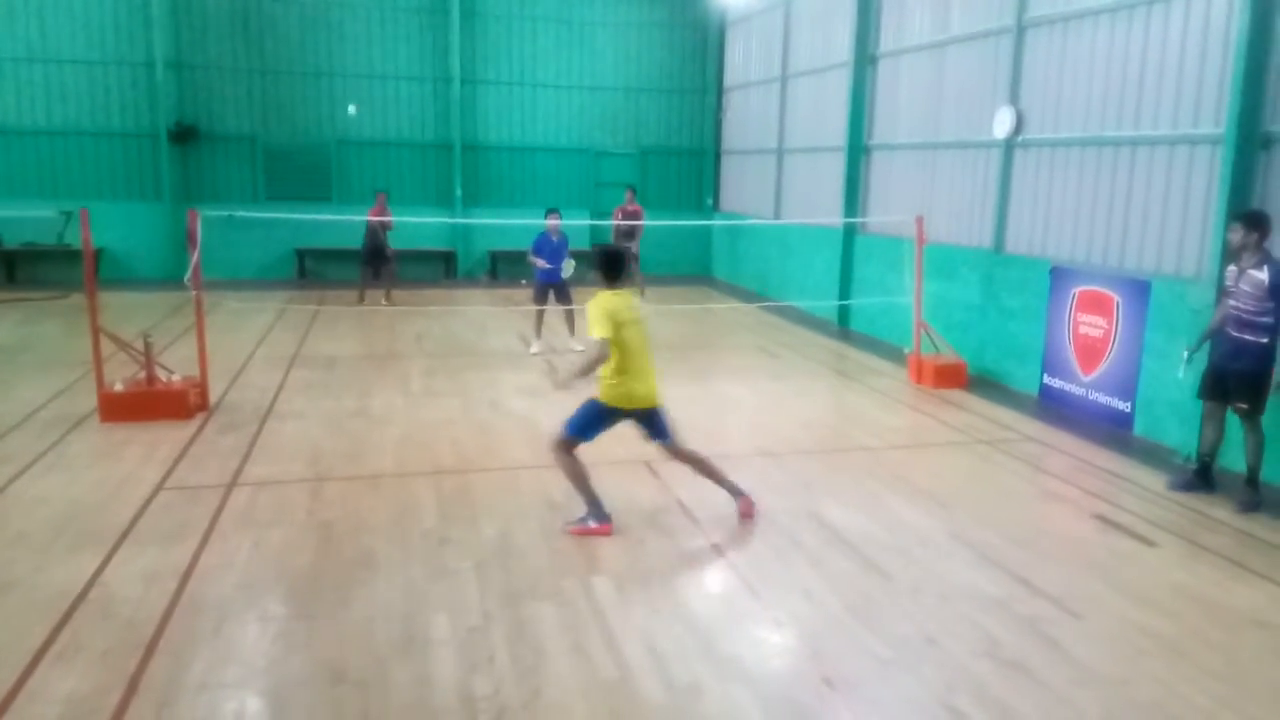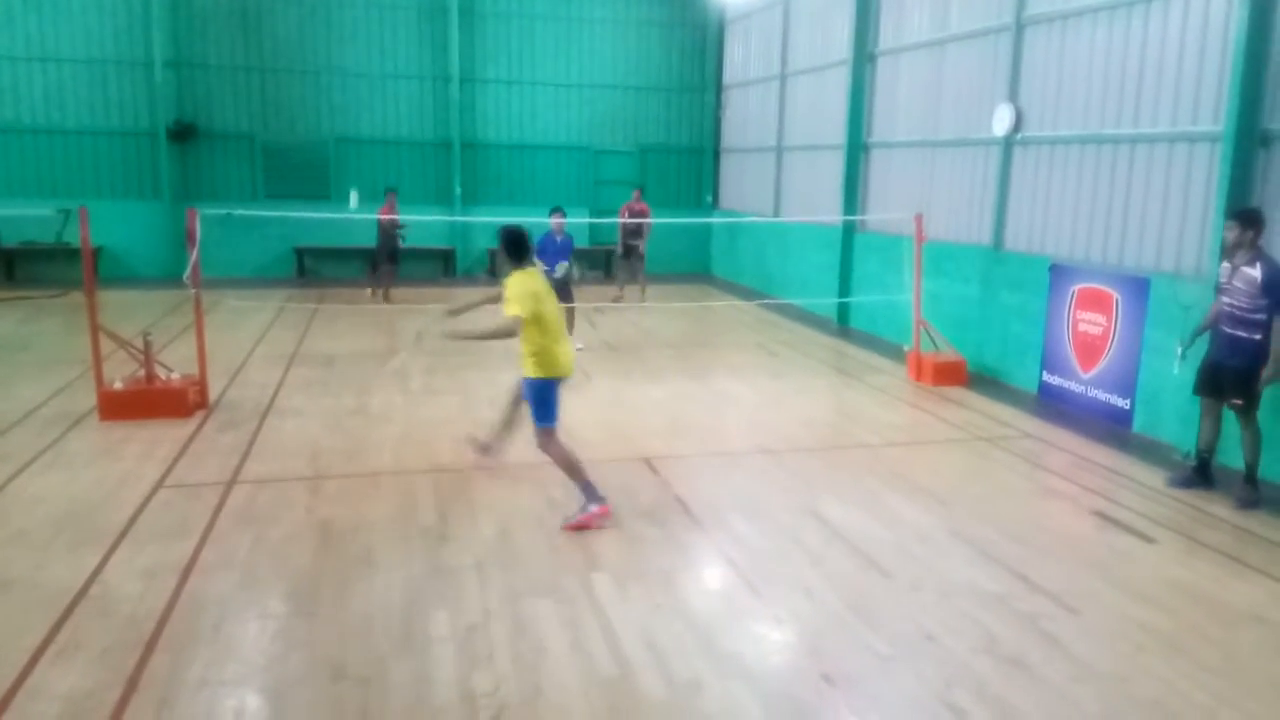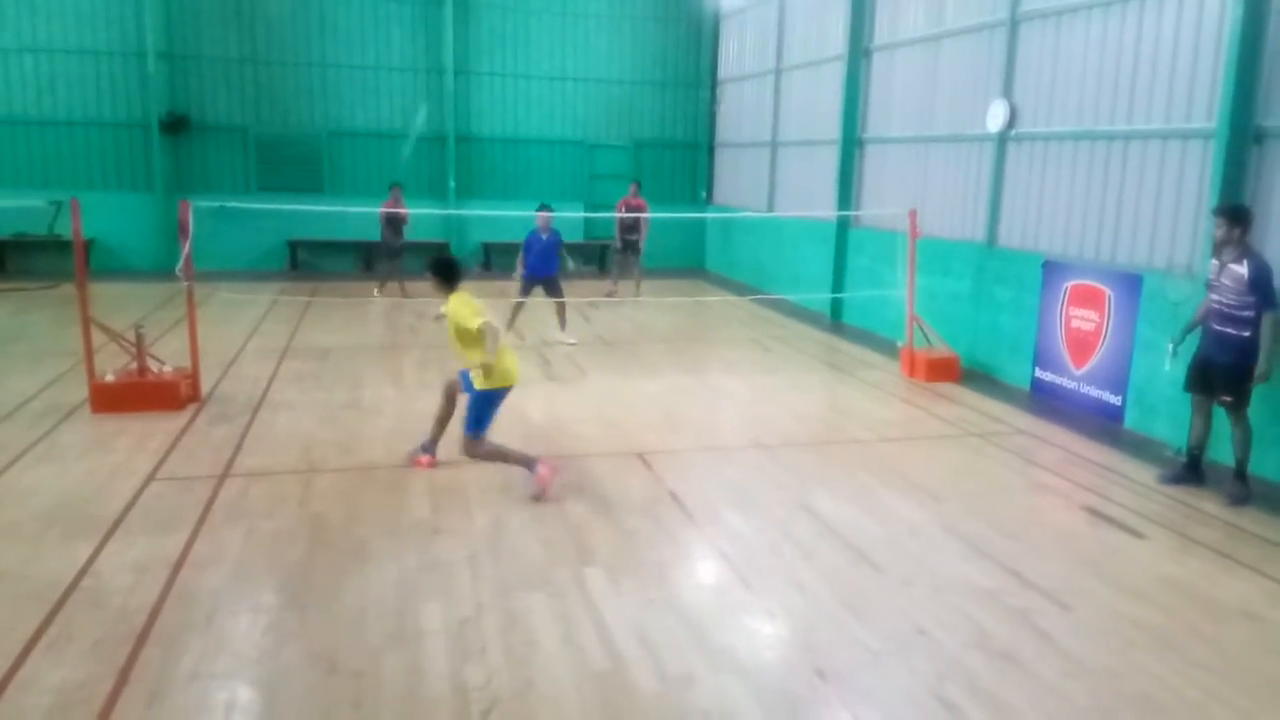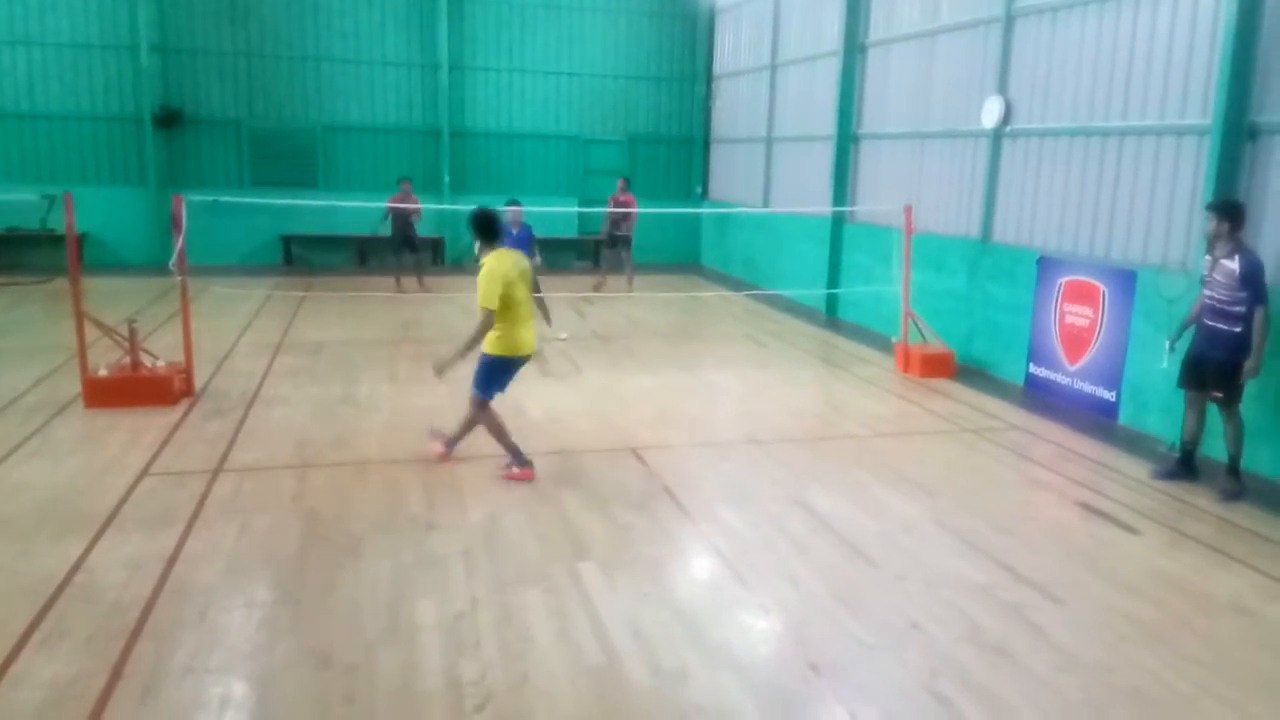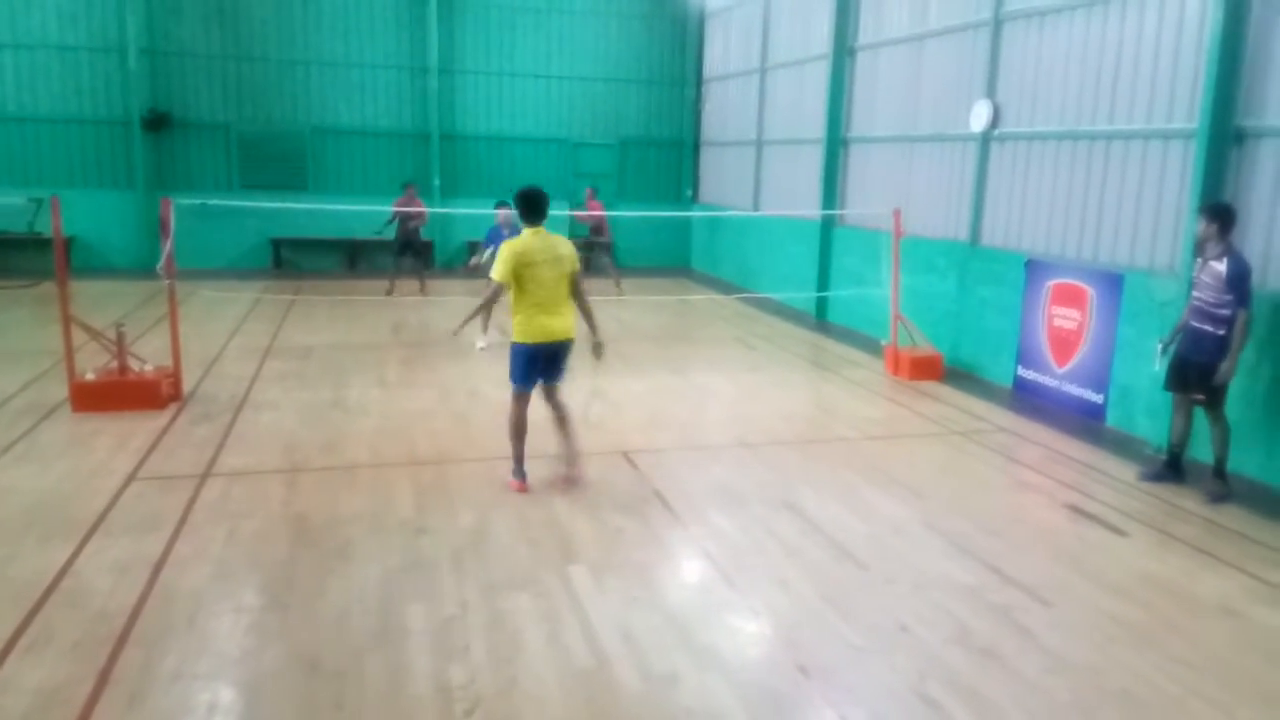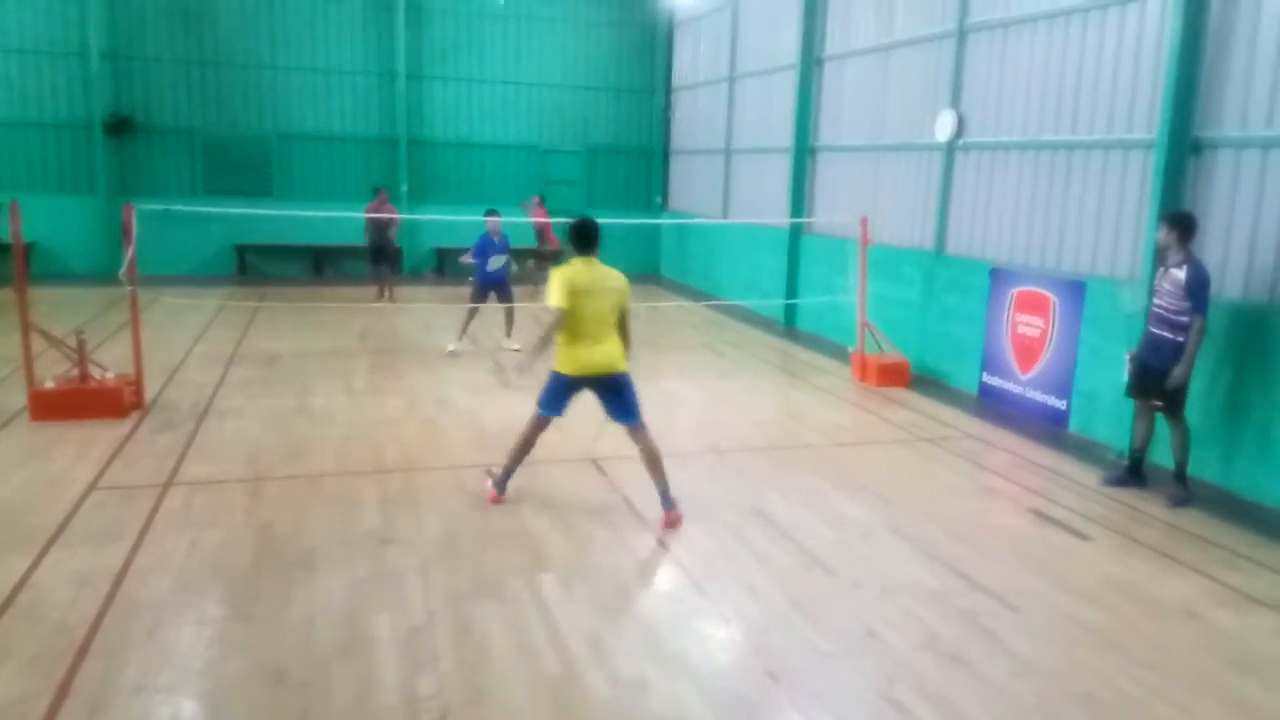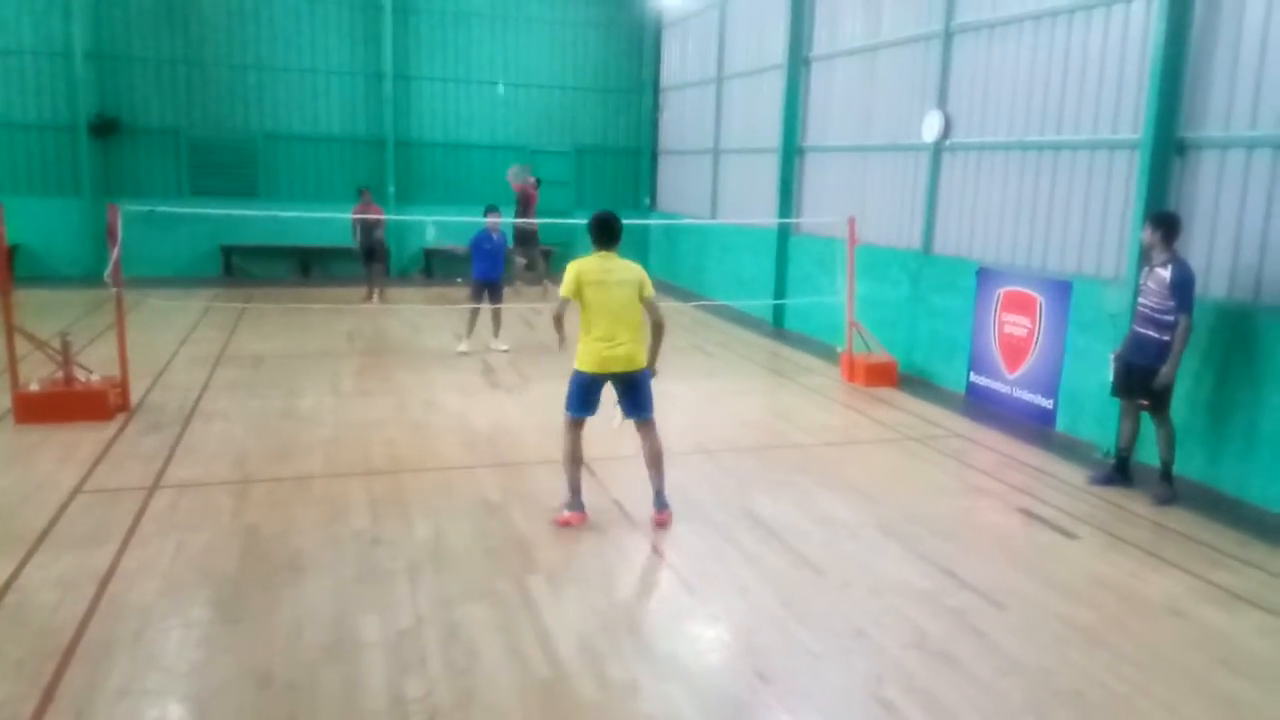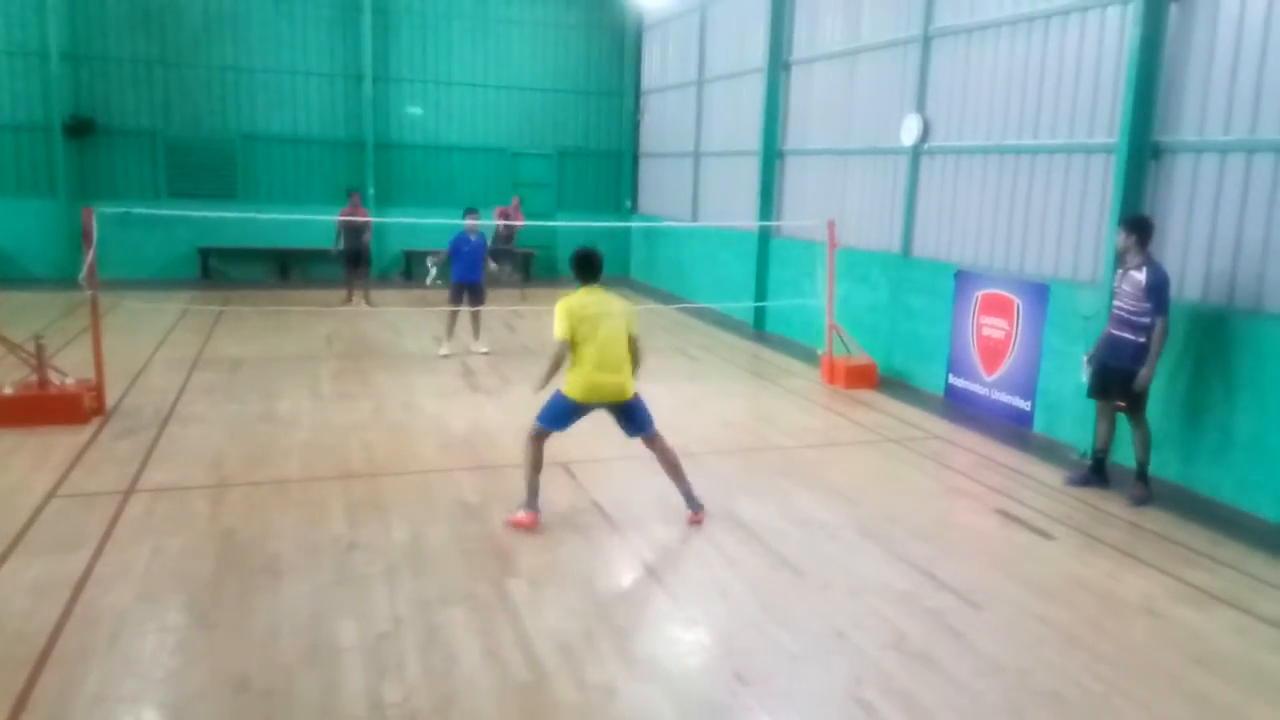
dt=0.3s
person 1, frame 1
right shoulder: (1232, 267)
right wrist: (1200, 341)
left hip: (1253, 361)
right hip: (1223, 354)
left knee: (1250, 420)
right knee: (1211, 411)
left ankle: (1252, 485)
right ankle: (1203, 473)
person 1, frame 2
right shoulder: (1227, 263)
right wrist: (1194, 335)
left hip: (1247, 358)
right hip: (1218, 351)
left knee: (1246, 417)
right knee: (1208, 407)
left ankle: (1250, 482)
right ankle: (1201, 470)
person 1, frame 3
left shoulder: (1256, 268)
right shoulder: (1216, 260)
left elbow: (1269, 315)
left wrist: (1265, 360)
right wrist: (1184, 332)
left hip: (1237, 355)
right hip: (1208, 348)
left knee: (1236, 413)
right knee: (1199, 404)
left ankle: (1240, 478)
right ankle: (1192, 466)
person 1, frame 4
left shoulder: (1248, 263)
right shoulder: (1210, 256)
left elbow: (1260, 311)
left wrist: (1255, 356)
right wrist: (1180, 330)
left hip: (1229, 352)
right hip: (1201, 344)
left knee: (1228, 409)
right knee: (1192, 400)
left ankle: (1233, 474)
right ankle: (1185, 462)
person 1, frame 5
left shoulder: (1236, 266)
right shoulder: (1201, 260)
left elbow: (1243, 315)
left wrist: (1232, 359)
right wrist: (1172, 336)
left hip: (1212, 354)
right hip: (1188, 348)
left knee: (1213, 412)
right knee: (1180, 403)
left ankle: (1219, 476)
right ankle: (1173, 465)
person 1, frame 6
left shoulder: (1195, 274)
right shoulder: (1164, 268)
left elbow: (1198, 323)
left wrist: (1185, 364)
right wrist: (1139, 348)
left hip: (1171, 361)
right hip: (1149, 355)
left knee: (1174, 417)
right knee: (1142, 409)
left ankle: (1181, 481)
right ankle: (1135, 469)
person 1, frame 7
left shoulder: (1180, 273)
right shoulder: (1148, 268)
left elbow: (1184, 322)
left wrist: (1171, 364)
right wrist: (1123, 347)
left hip: (1157, 360)
right hip: (1134, 355)
left knee: (1159, 416)
right knee: (1127, 408)
left ankle: (1166, 479)
right ankle: (1121, 469)
person 1, frame 8
left shoulder: (1155, 275)
right shoulder: (1122, 271)
left elbow: (1160, 324)
left wrist: (1150, 366)
right wrist: (1097, 348)
left hip: (1133, 362)
right hip: (1109, 356)
left knee: (1136, 417)
right knee: (1103, 409)
left ankle: (1142, 480)
right ankle: (1097, 470)
person 2, frame 1
left shoulder: (598, 306)
right shoulder: (634, 303)
left elbow: (601, 355)
left wrist: (570, 377)
left hip: (615, 394)
right hip: (646, 393)
left knee: (562, 447)
right knee: (674, 449)
left ankle: (598, 517)
right ankle: (739, 497)
person 2, frame 2
left shoulder: (518, 283)
right shoulder: (532, 274)
left elbow: (511, 327)
right elbow: (505, 295)
left wrist: (466, 334)
right wrist: (466, 306)
left hip: (543, 364)
right hip: (557, 356)
left knee: (546, 438)
right knee: (519, 394)
left ankle: (594, 502)
right ankle: (492, 443)
person 2, frame 3
left shoulder: (460, 308)
right shoulder: (460, 301)
left elbow: (490, 330)
left wrist: (487, 359)
left hip: (493, 377)
right hip: (492, 371)
left knee: (473, 447)
right knee: (451, 387)
left ankle: (536, 466)
right ankle: (430, 449)
person 2, frame 4
left shoulder: (491, 270)
right shoulder: (517, 258)
left elbow: (487, 322)
left wrist: (455, 358)
left hip: (504, 345)
right hip: (524, 341)
left knee: (480, 404)
right knee: (481, 396)
left ankle: (521, 464)
right ankle: (449, 443)
person 2, frame 5
left shoulder: (512, 248)
right shoulder: (565, 246)
left elbow: (493, 293)
right elbow: (579, 293)
left wrist: (465, 320)
right wrist: (595, 333)
left hip: (528, 335)
right hip: (561, 334)
left knee: (520, 401)
right knee: (551, 393)
left ankle: (519, 474)
right ankle: (570, 458)
person 2, frame 6
left shoulder: (563, 276)
right shoulder: (617, 279)
left elbow: (556, 320)
right elbow: (623, 330)
left wrist: (532, 355)
right wrist: (620, 364)
left hip: (571, 365)
right hip: (609, 367)
left knee: (537, 423)
right knee: (639, 432)
left ankle: (499, 484)
right ankle: (667, 505)
person 2, frame 7
left shoulder: (578, 269)
right shoulder: (636, 272)
left elbow: (557, 313)
right elbow: (658, 319)
left wrist: (561, 336)
right wrist: (652, 361)
left hip: (591, 361)
right hip: (631, 361)
left knee: (573, 428)
right knee: (647, 428)
left ankle: (575, 505)
right ankle: (659, 503)
person 2, frame 8
left shoulder: (567, 306)
right shoulder: (621, 305)
left elbow: (561, 353)
right elbow: (635, 354)
left wrist: (544, 379)
left hip: (580, 388)
right hip: (619, 388)
left knee: (535, 437)
right knee: (655, 442)
left ankle: (530, 508)
right ankle: (693, 504)
